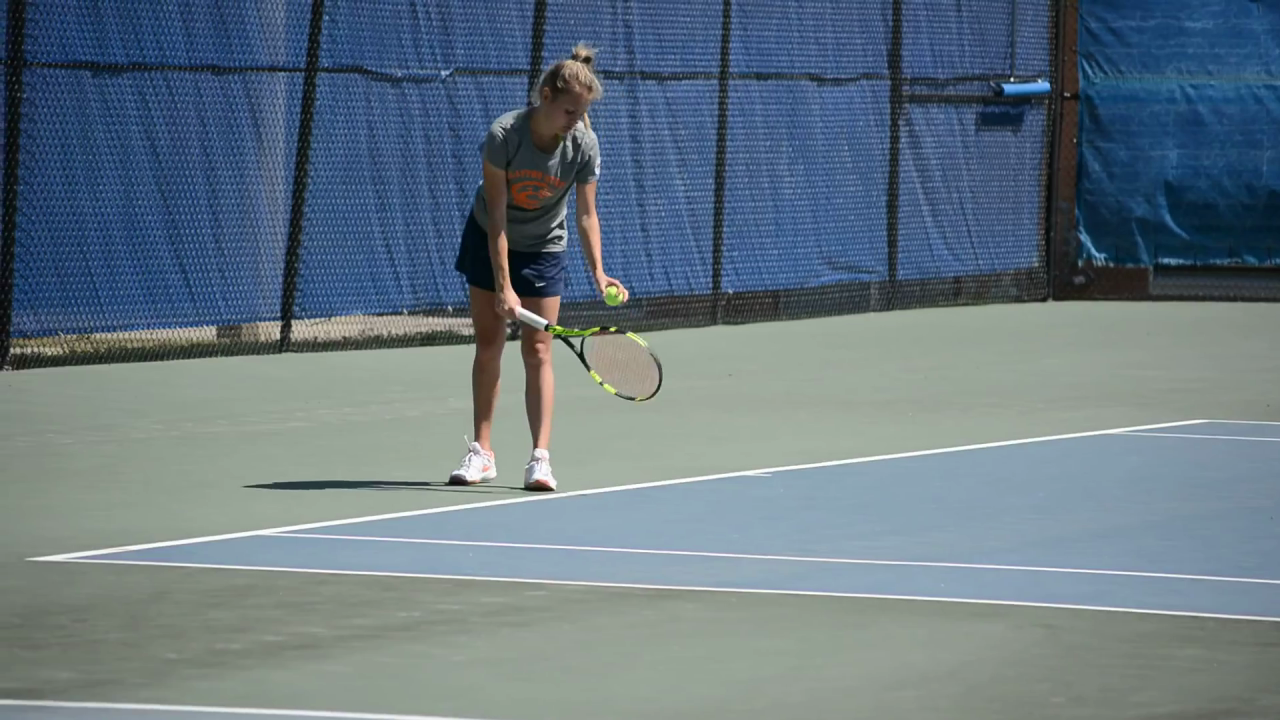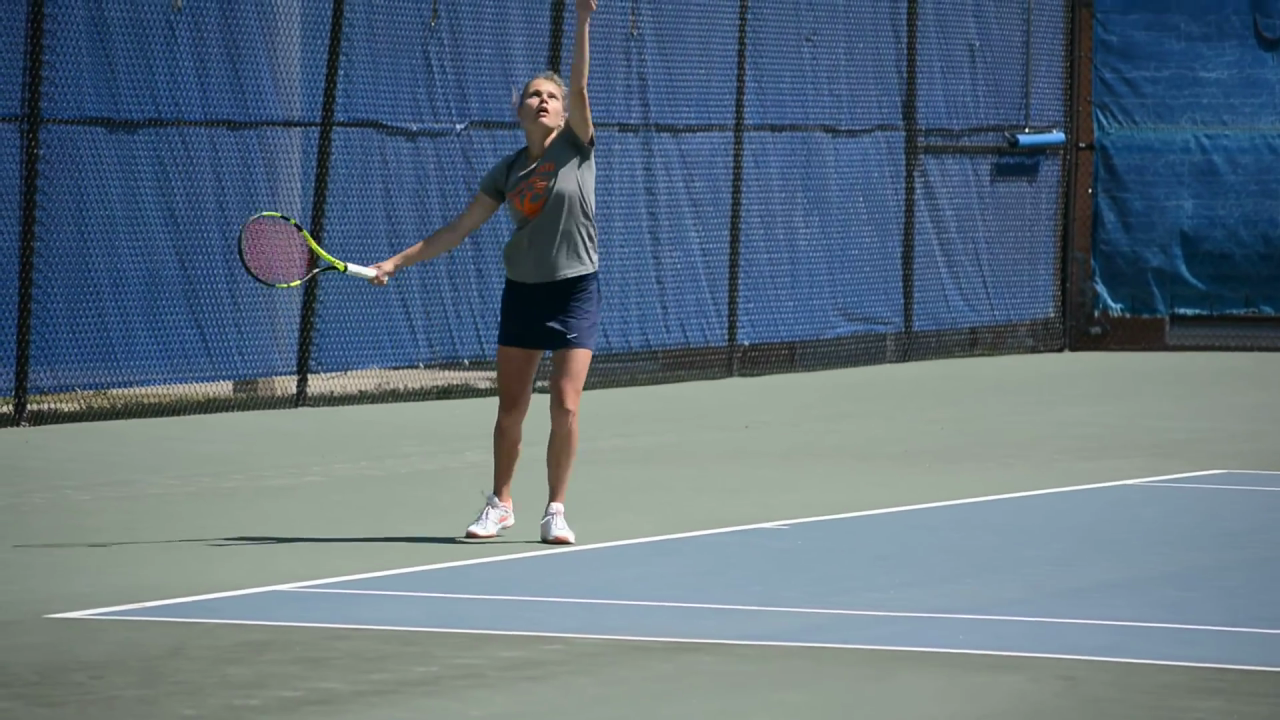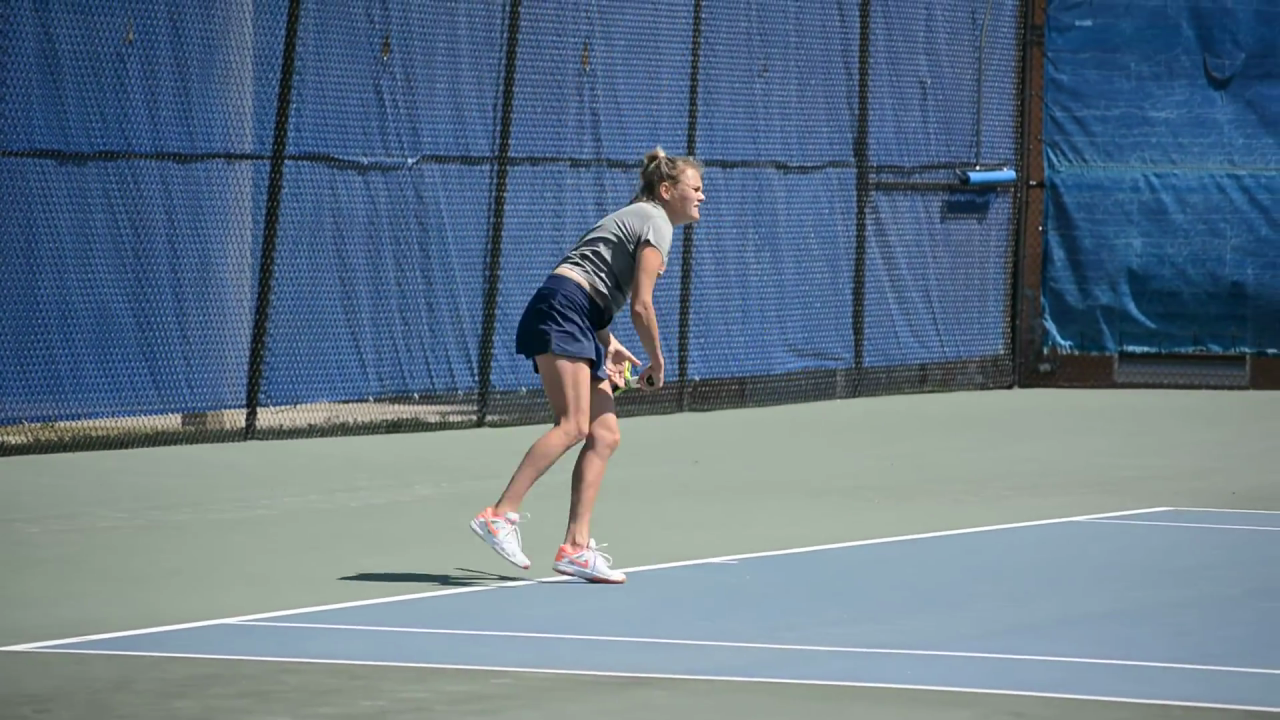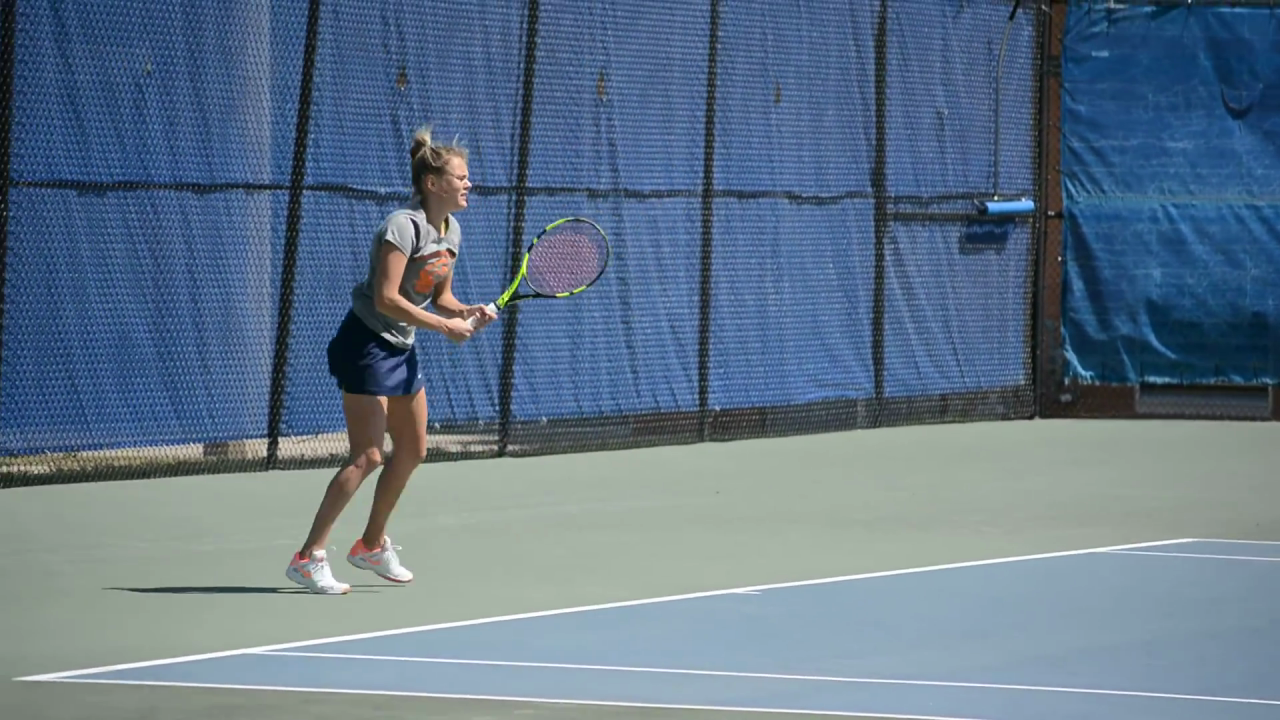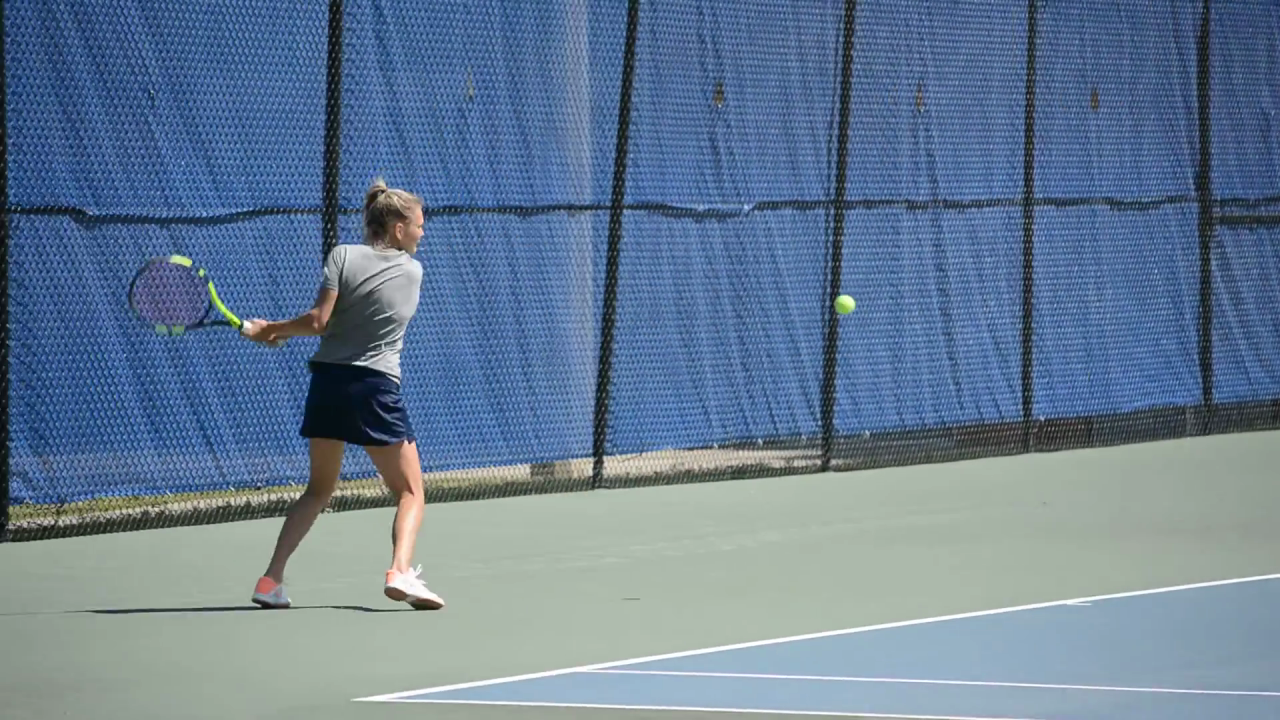
dt=1s
person 1, frame 1
left shoulder: (584, 144)
right shoulder: (503, 134)
left elbow: (586, 214)
right elbow: (496, 213)
left wrist: (599, 272)
right wrist: (503, 286)
left hip: (544, 250)
right hip: (490, 242)
left knee: (538, 351)
right knee: (488, 345)
left ankle: (540, 458)
right ankle: (481, 451)
person 1, frame 2
left shoulder: (576, 148)
right shoulder: (505, 171)
left elbow: (579, 87)
right elbow: (458, 230)
right wrist: (395, 262)
left hip: (575, 291)
right hip: (523, 293)
left knee: (565, 404)
right knee: (511, 409)
left ankle: (555, 511)
right ankle: (500, 502)
person 1, frame 3
left shoulder: (632, 222)
right shoulder: (654, 223)
right elbow: (641, 303)
left wrist: (610, 346)
right wrist: (657, 361)
left hip: (575, 320)
right hip: (562, 312)
left knee: (605, 436)
right knee: (572, 426)
left ankle: (577, 544)
right ankle: (499, 515)
person 1, frame 4
left shoulder: (450, 229)
right shoulder: (400, 226)
left elbow: (440, 297)
right elbow: (387, 299)
left wrist: (469, 313)
right wrist: (446, 325)
left hip: (400, 347)
right hip: (366, 343)
left knee: (413, 451)
right knee: (365, 457)
left ankle: (373, 545)
right ankle: (307, 556)
person 1, frame 5
left shoulder: (343, 255)
right shoulder: (412, 272)
left elbow: (317, 322)
left wrist: (270, 330)
left hip: (328, 384)
right hip: (376, 388)
left knee: (319, 493)
right knee: (410, 493)
left ankle: (271, 580)
right ankle: (400, 572)
